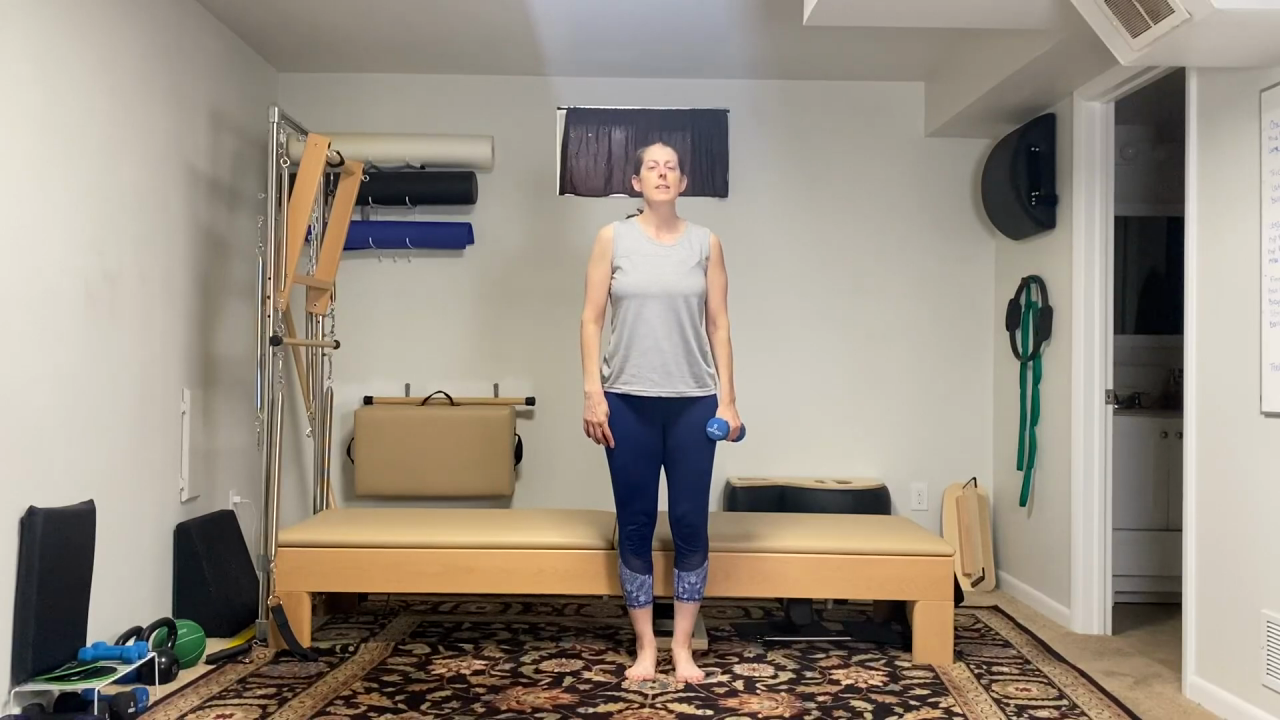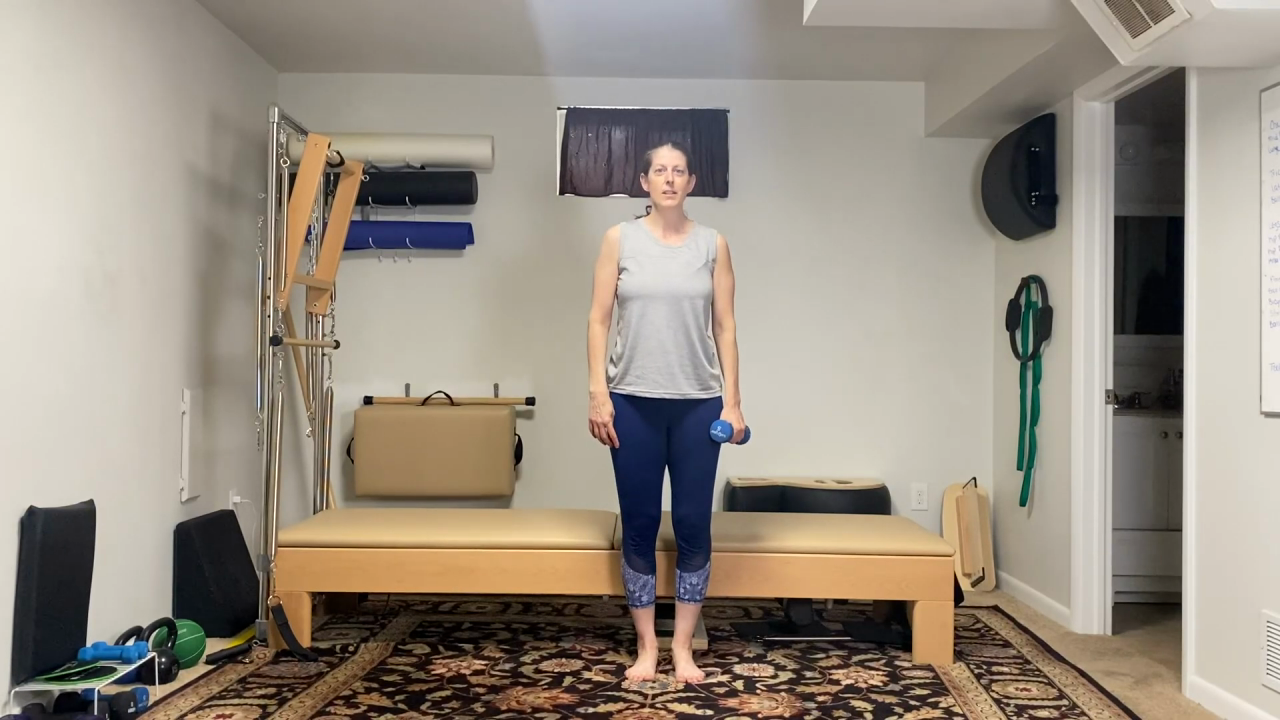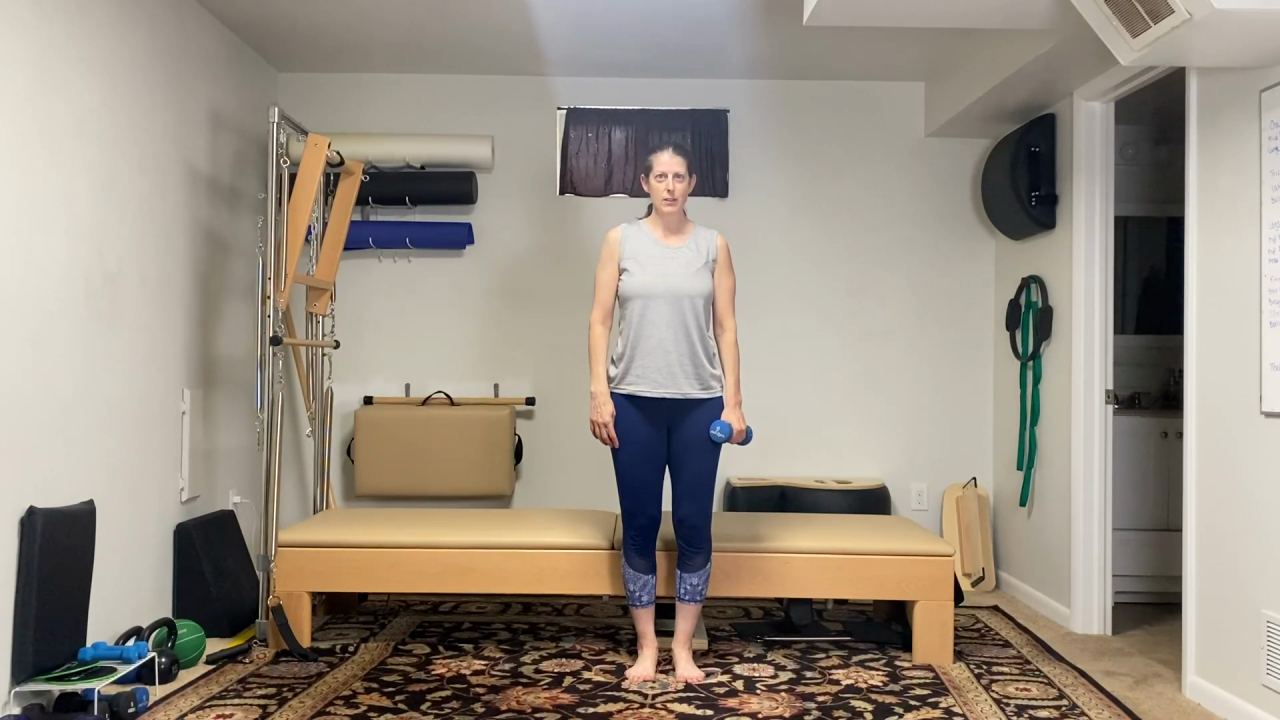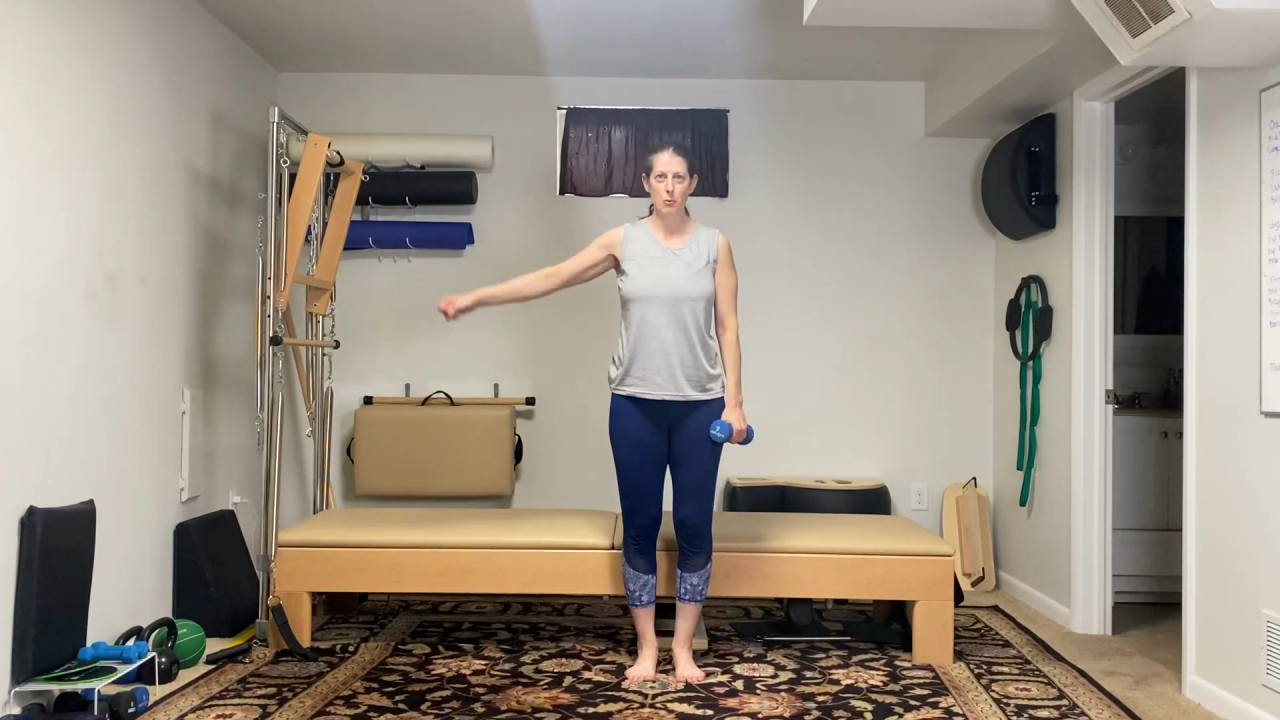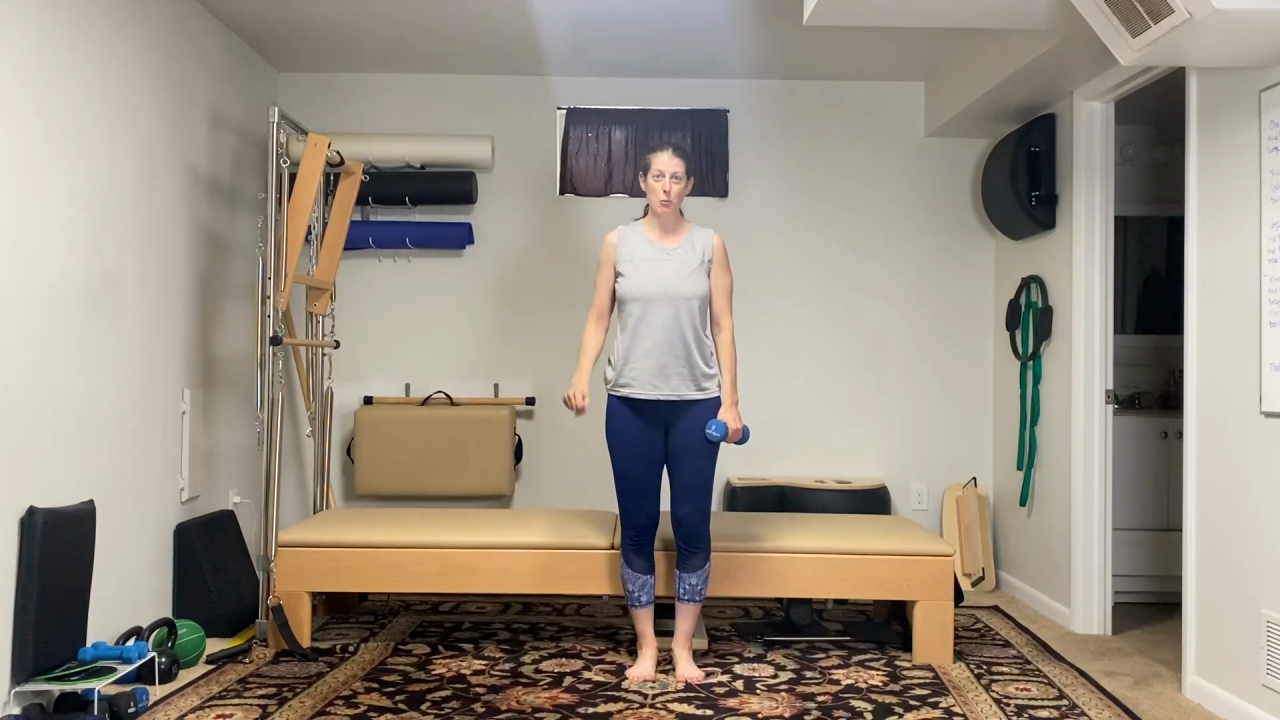
dt=1s
person 1, frame 1
left shoulder: (705, 242)
right shoulder: (613, 238)
left elbow: (718, 324)
right elbow: (591, 319)
left wrist: (727, 400)
right wrist: (593, 392)
left hip: (692, 401)
right hip: (629, 401)
left knee: (690, 522)
right knee: (635, 523)
left ankle: (683, 646)
right ankle: (645, 646)
person 1, frame 2
left shoulder: (712, 244)
right shoulder: (620, 239)
left elbow: (725, 326)
right elbow: (599, 320)
left wrist: (732, 401)
right wrist: (598, 393)
left hip: (697, 404)
right hip: (634, 402)
left knee: (693, 524)
right knee: (639, 524)
left ankle: (683, 646)
right ankle: (646, 646)
person 1, frame 3
left shoulder: (713, 244)
right shoulder: (621, 239)
left elbow: (726, 326)
right elbow: (600, 321)
left wrist: (733, 401)
right wrist: (599, 393)
left hip: (698, 404)
right hip: (635, 402)
left knee: (693, 524)
right knee: (639, 524)
left ankle: (683, 646)
right ankle: (646, 645)
person 1, frame 4
left shoulder: (713, 244)
right shoulder: (622, 241)
left elbow: (726, 326)
right elbow: (548, 278)
left wrist: (733, 402)
right wrist: (476, 297)
left hip: (688, 403)
right hip: (633, 402)
left knee: (694, 525)
right knee: (639, 523)
left ankle: (683, 647)
right ankle: (645, 647)
person 1, frame 5
left shoulder: (709, 244)
right shoulder: (618, 242)
left elbow: (722, 327)
right elbow: (598, 319)
left wrist: (730, 401)
right wrist: (581, 377)
left hip: (694, 404)
right hip: (630, 404)
left knee: (692, 525)
right knee: (637, 525)
left ankle: (682, 646)
right ankle: (645, 647)
